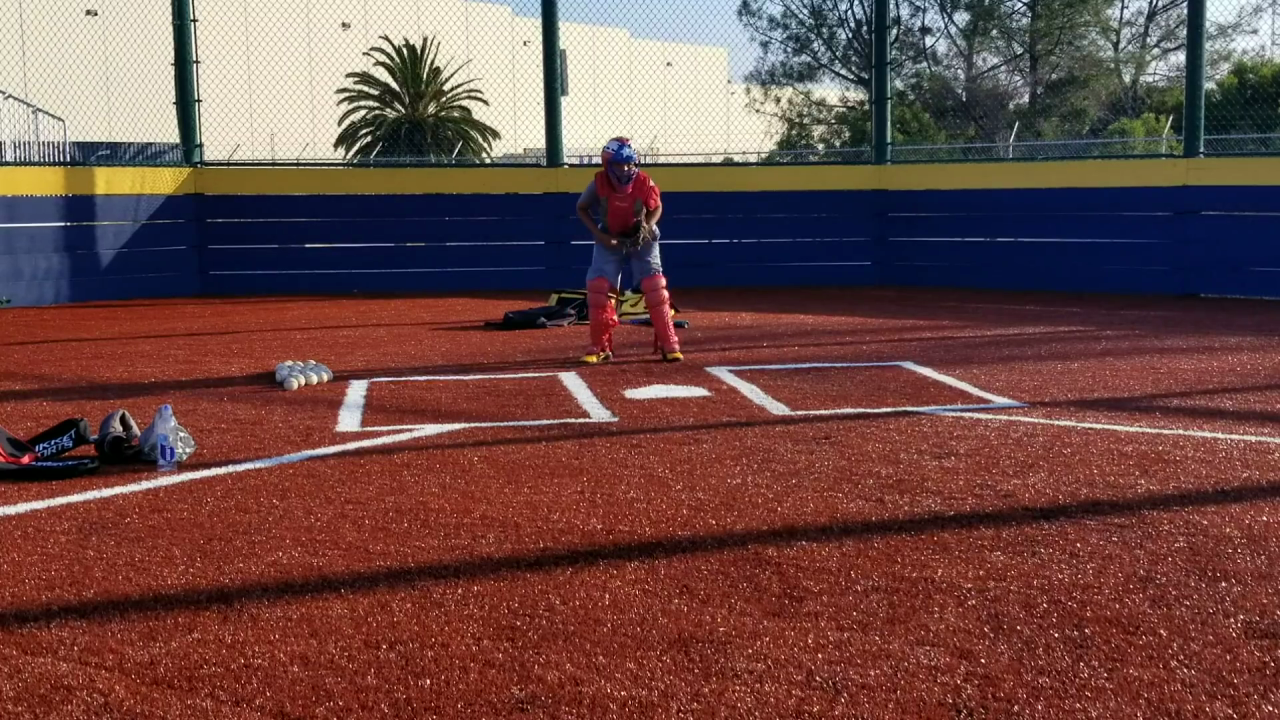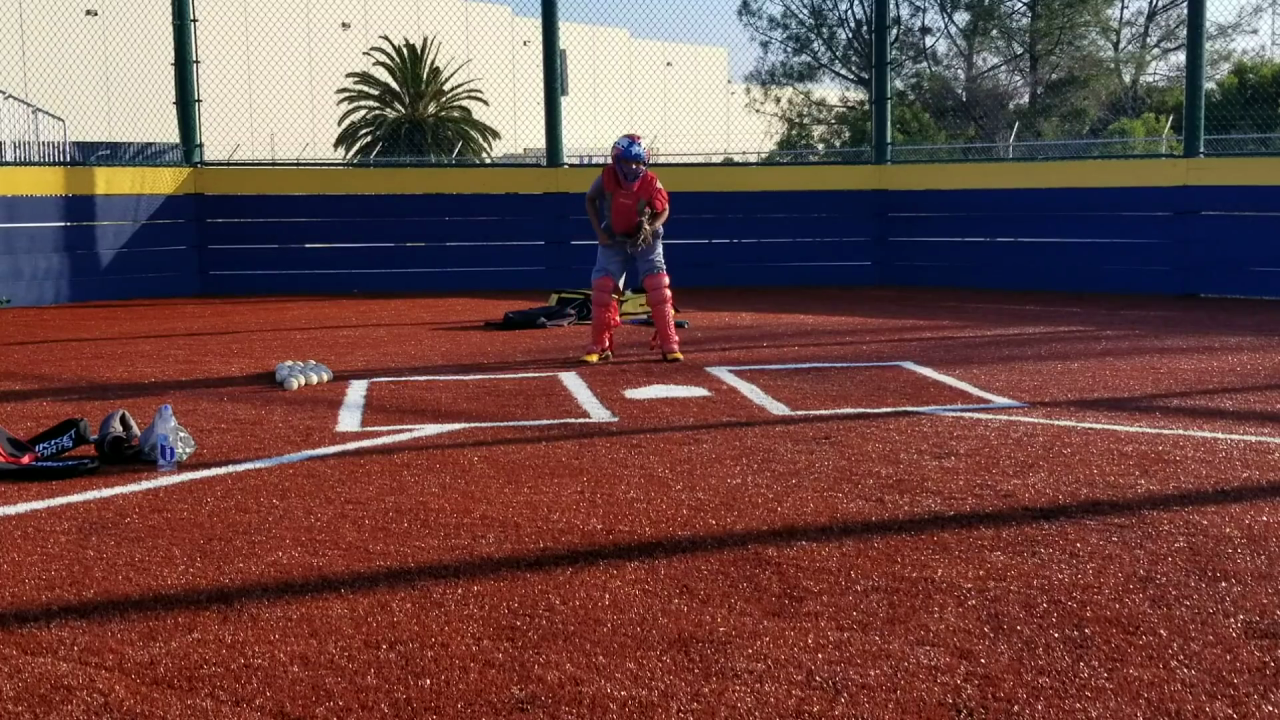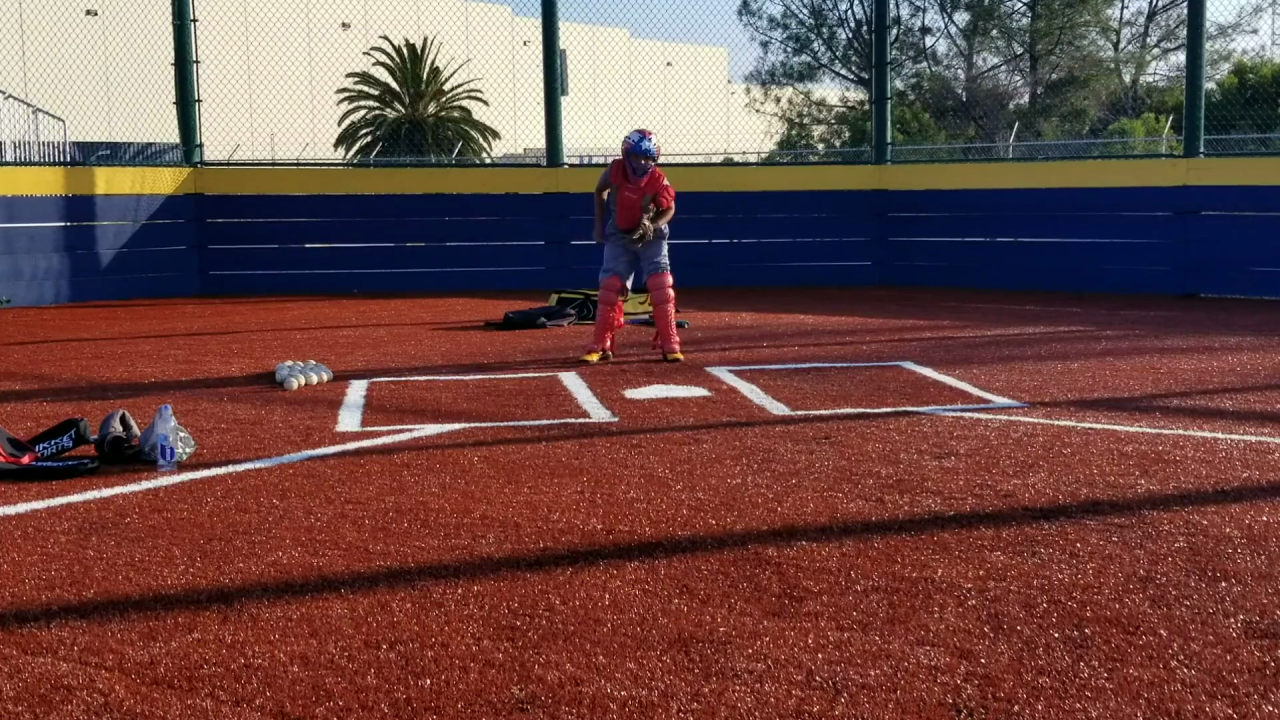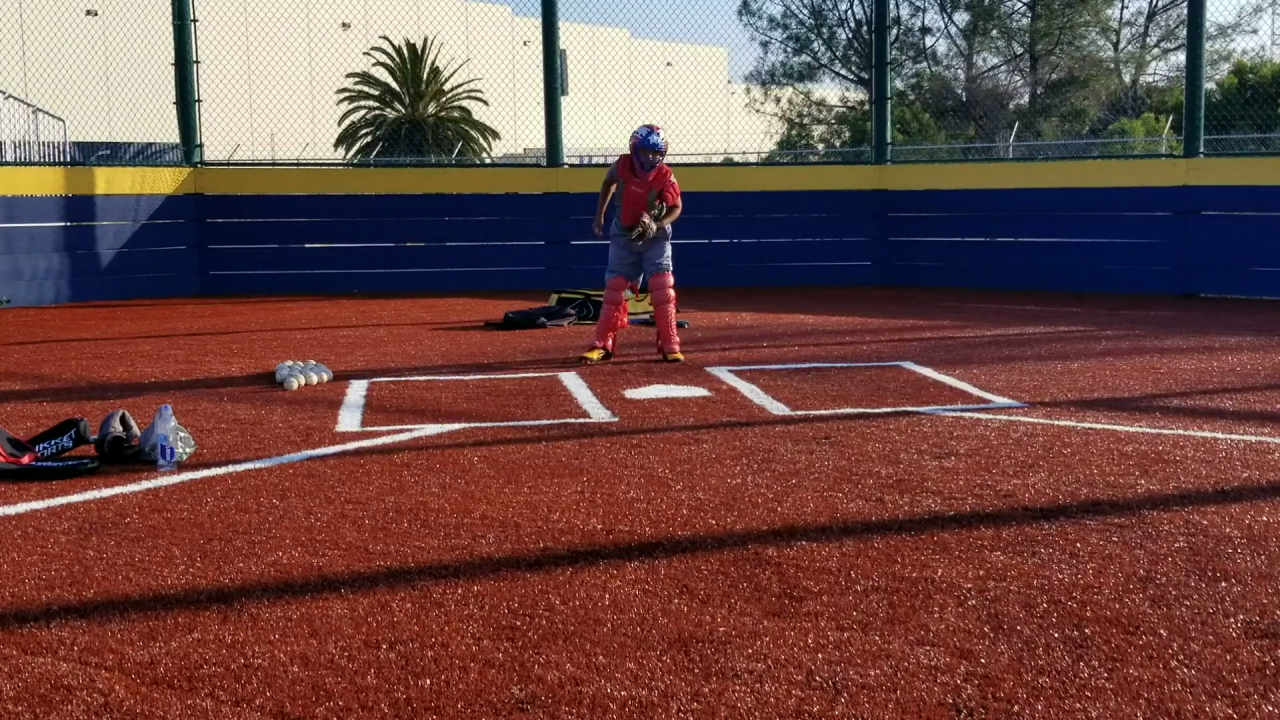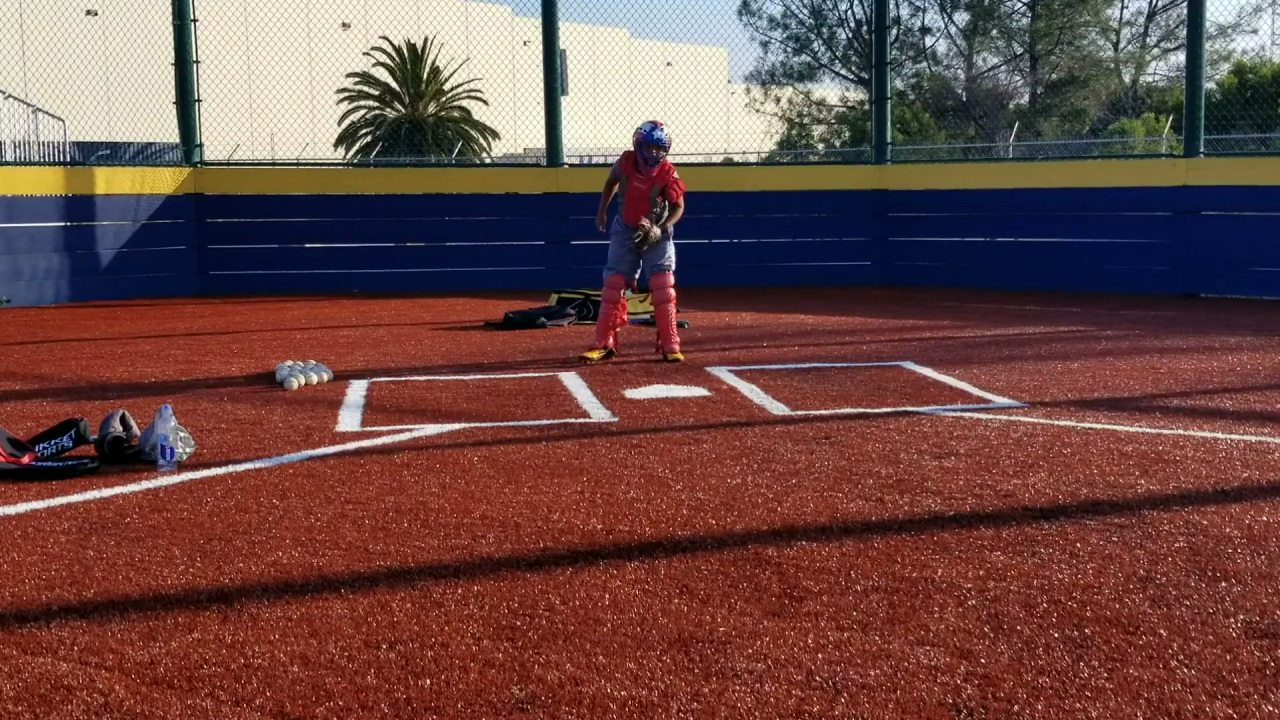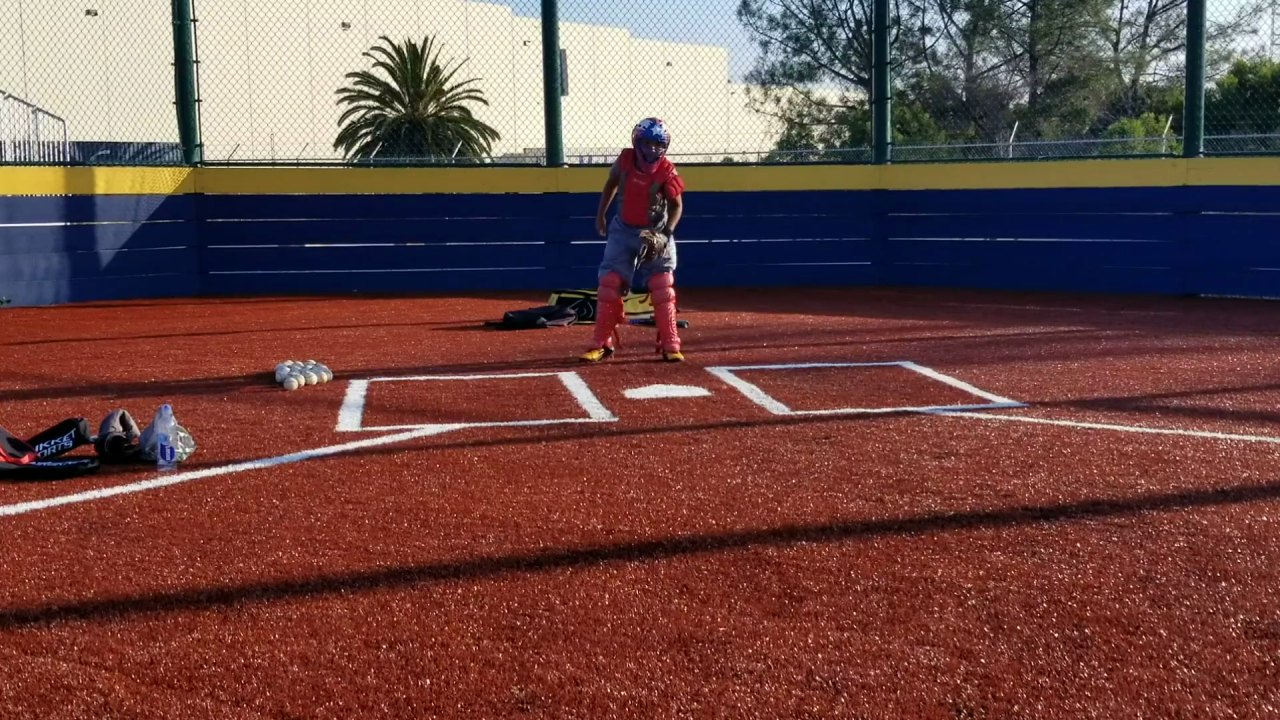
dt=0.1s
person 1, frame 1
left shoulder: (645, 184)
right shoulder: (599, 184)
left elbow: (657, 209)
right elbow: (581, 209)
left wrist: (647, 227)
right wrist: (599, 235)
left hip: (641, 238)
right hip: (610, 238)
left knee: (655, 287)
right knee: (598, 288)
left ankle: (669, 346)
right ankle: (599, 348)
person 1, frame 2
left shoulder: (651, 184)
right shoulder: (606, 177)
left elbow: (663, 212)
right elbow: (590, 200)
left wrist: (650, 228)
right wrist: (599, 230)
left hip: (646, 238)
right hip: (614, 238)
left knee: (658, 287)
right knee: (603, 288)
left ankle: (669, 346)
right ankle: (599, 347)
person 1, frame 3
left shoulder: (658, 181)
right shoulder: (614, 171)
left elbow: (669, 209)
right elbow: (600, 190)
left wrist: (652, 226)
right wrist: (599, 223)
left hip: (650, 237)
right hip: (618, 235)
left knee: (661, 287)
right knee: (610, 288)
left ankle: (670, 346)
right ankle: (600, 347)
person 1, frame 4
left shoulder: (665, 177)
right shoulder: (622, 165)
left elbow: (676, 207)
right elbow: (608, 184)
left wrist: (658, 225)
right wrist: (599, 215)
left hip: (653, 235)
right hip: (622, 233)
left knee: (662, 287)
right knee: (615, 286)
left ankle: (670, 347)
right ankle: (602, 345)
person 1, frame 5
left shoulder: (668, 174)
right shoulder: (625, 163)
left elbow: (678, 206)
right elbow: (611, 182)
left wrist: (661, 229)
right wrist: (601, 213)
left hip: (655, 234)
right hip: (624, 230)
left knee: (663, 286)
right knee: (613, 284)
left ankle: (670, 346)
right ankle: (603, 344)
person 1, frame 6
left shoulder: (667, 171)
right shoulder: (624, 161)
left elbow: (676, 206)
right elbow: (611, 185)
left wrist: (666, 234)
right wrist: (601, 215)
left hip: (654, 232)
right hip: (622, 230)
left knee: (662, 287)
right knee: (609, 283)
left ankle: (670, 346)
right ankle: (602, 345)
